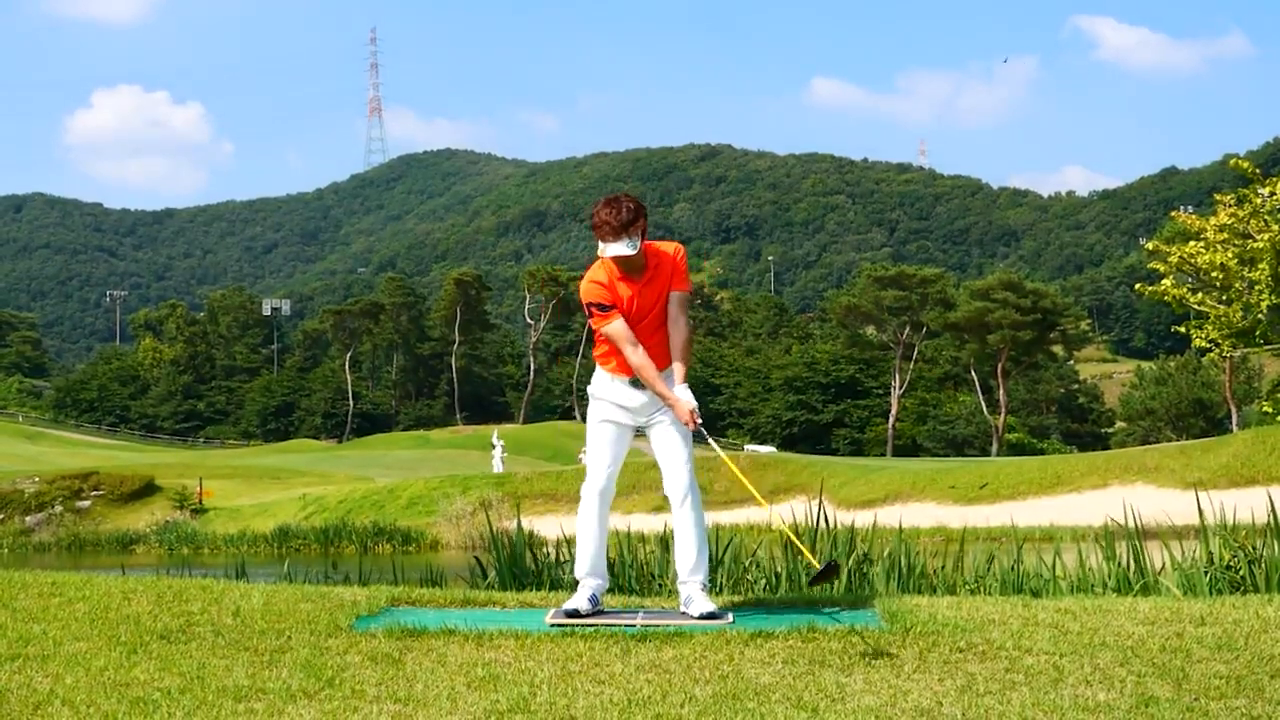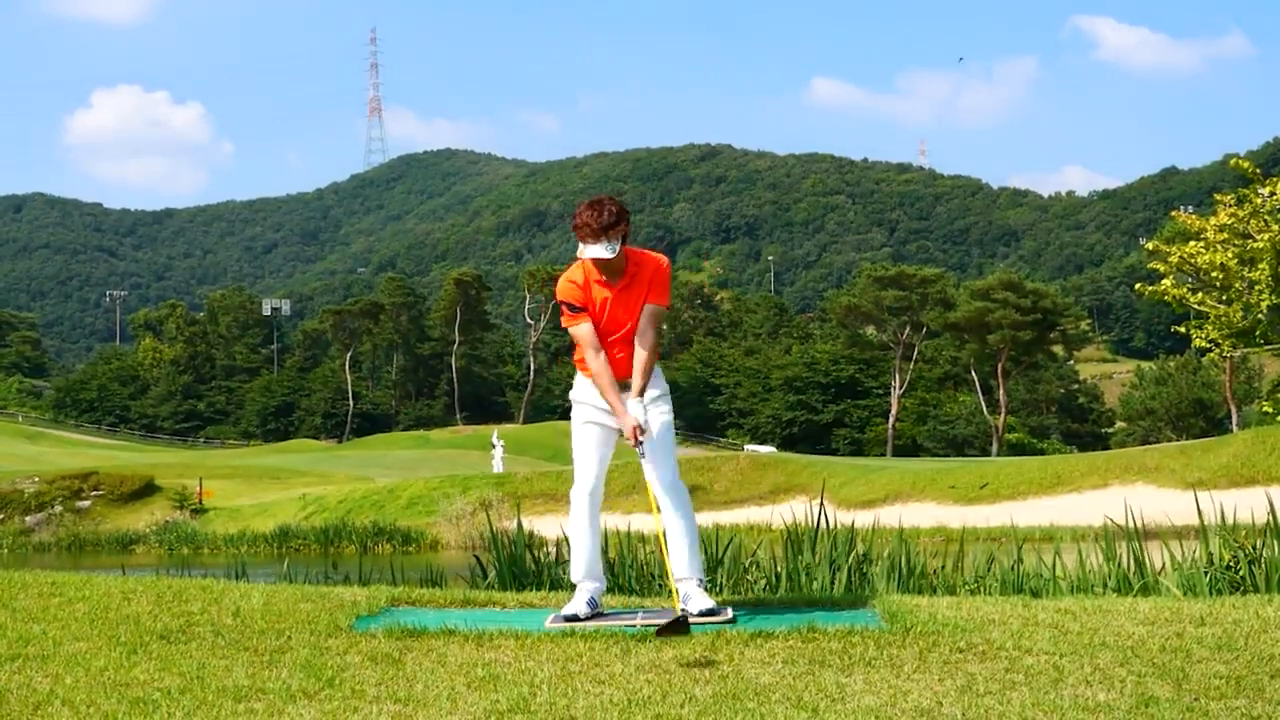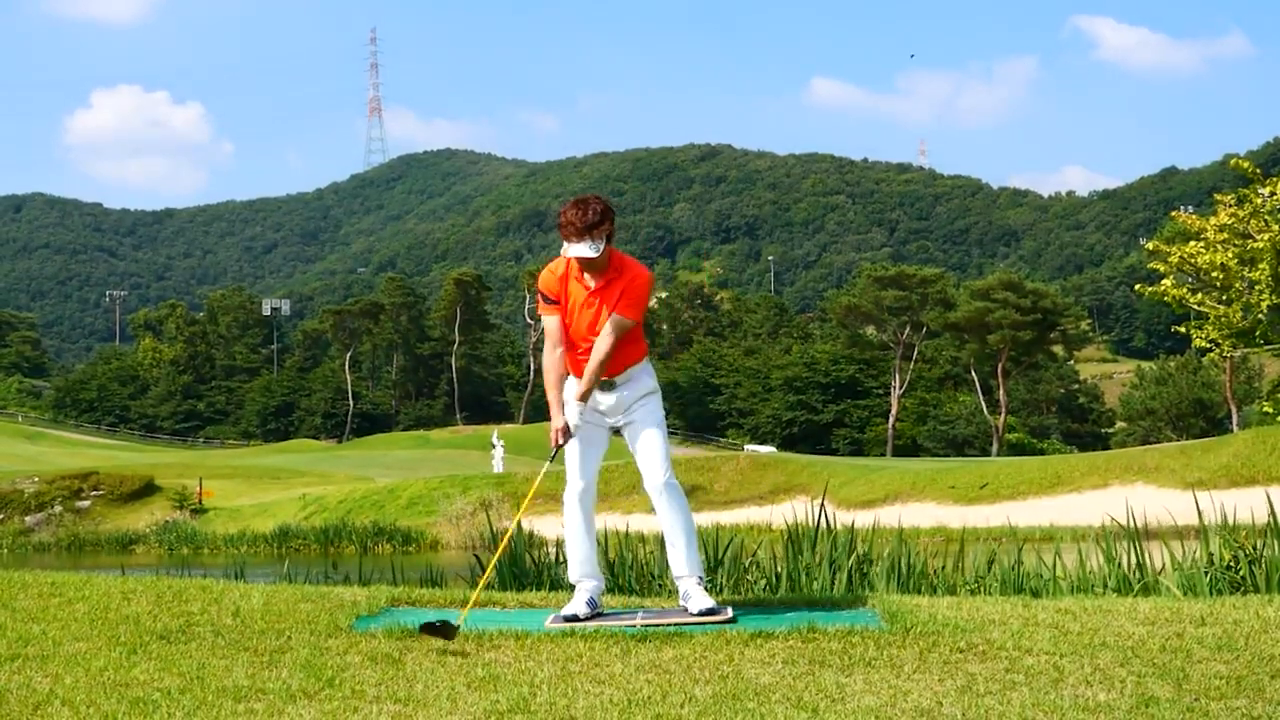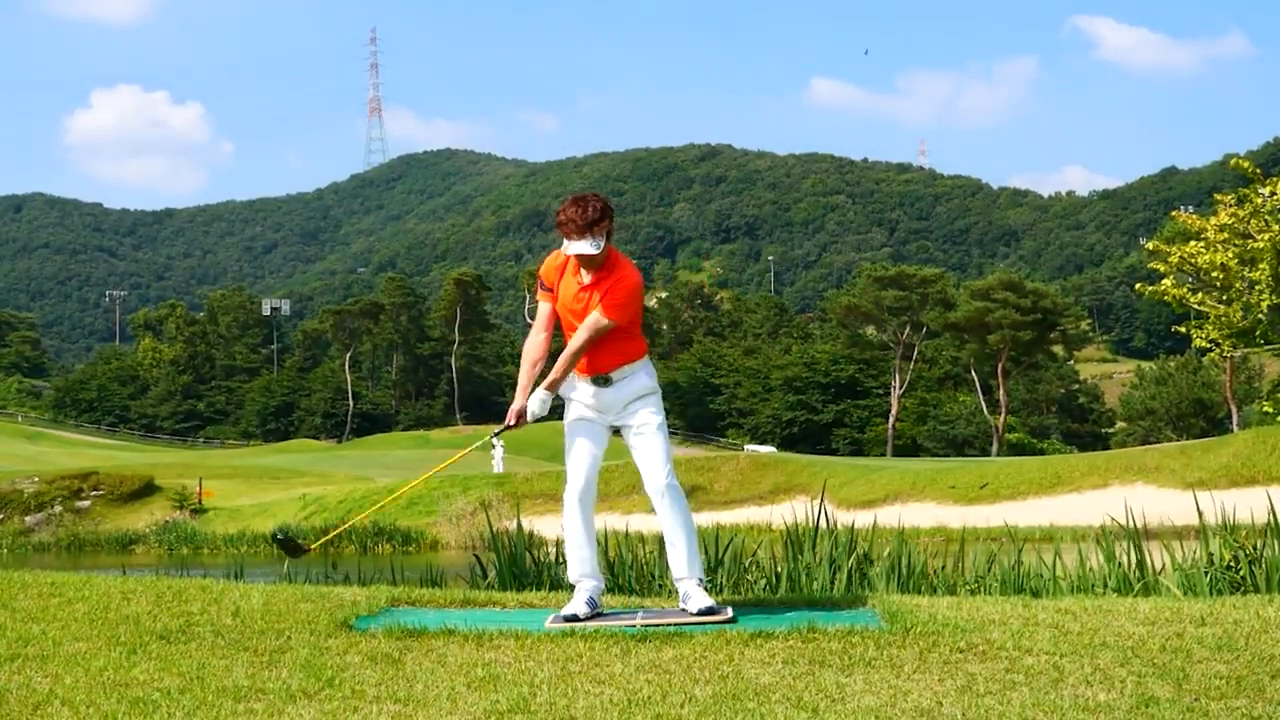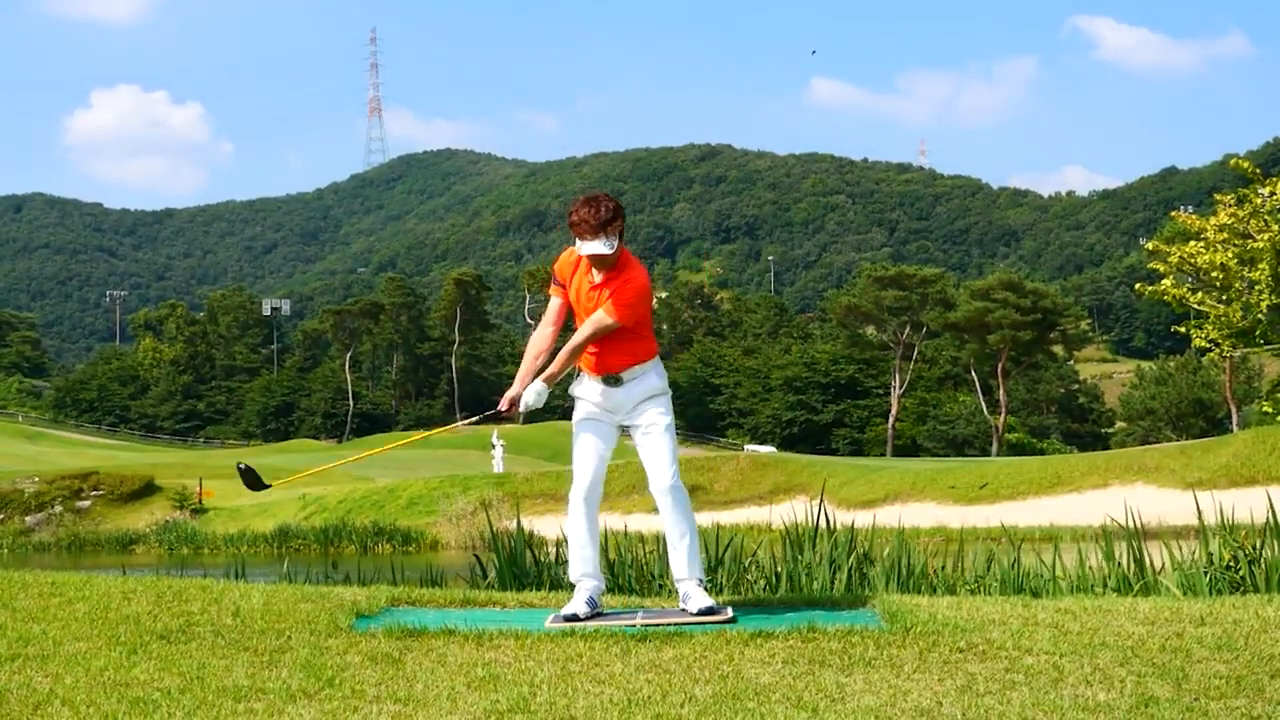
dt=0.2s
person 1, frame 1
left shoulder: (673, 256)
right shoulder: (595, 284)
left elbow: (676, 321)
right elbow: (631, 349)
left wrist: (682, 385)
right wrist: (672, 401)
left hip: (668, 385)
right hip: (612, 388)
left knee: (682, 484)
right knee: (597, 486)
left ankle: (692, 588)
right ankle: (590, 586)
person 1, frame 2
left shoulder: (655, 268)
right shoulder: (571, 284)
left elbow: (646, 336)
right elbow: (593, 354)
left wrist: (639, 398)
right wrist: (620, 413)
left hip: (645, 388)
right hip: (593, 393)
left knee: (668, 483)
right knee: (586, 489)
left ankle: (689, 585)
right ankle: (588, 589)
person 1, frame 3
left shoulder: (636, 277)
right shoulder: (553, 277)
left elbow: (607, 343)
right elbow: (555, 348)
left wrist: (579, 403)
right wrist: (557, 411)
left hip: (633, 384)
right hip: (578, 387)
left knee: (661, 481)
right knee: (578, 489)
left ankle: (689, 583)
right ankle: (587, 588)
person 1, frame 4
left shoulder: (628, 279)
right shoulder: (554, 267)
left elbow: (582, 338)
right elbow: (541, 332)
left wrist: (546, 391)
right wrist: (521, 395)
left hip: (632, 383)
right hip: (580, 388)
left knee: (661, 481)
right knee: (578, 489)
left ankle: (689, 583)
right ankle: (587, 588)
person 1, frame 5
left shoulder: (635, 281)
right shoulder: (568, 263)
left elbow: (583, 337)
right elbow: (548, 329)
left wrist: (543, 385)
right wrist: (519, 384)
left hip: (642, 384)
right hip: (593, 388)
left knee: (666, 483)
right knee: (583, 489)
left ankle: (689, 584)
right ankle: (587, 588)
